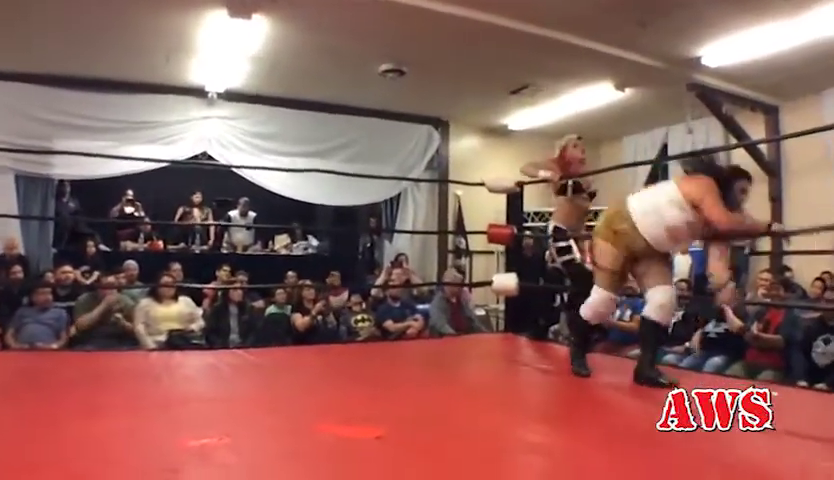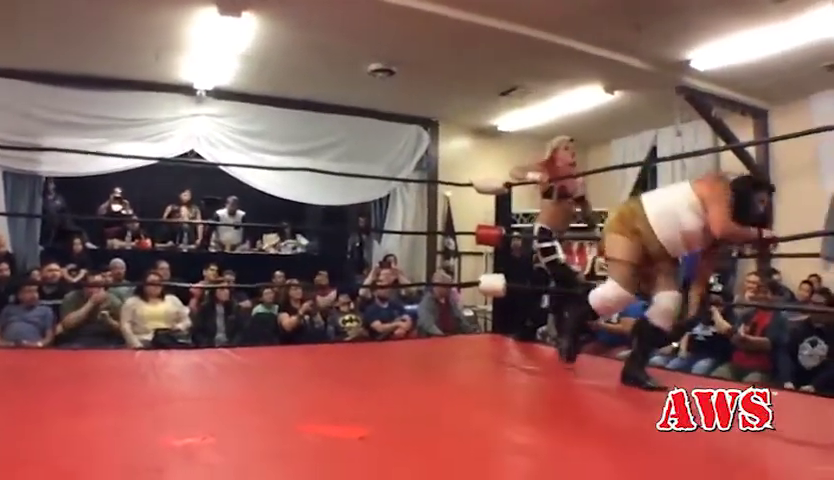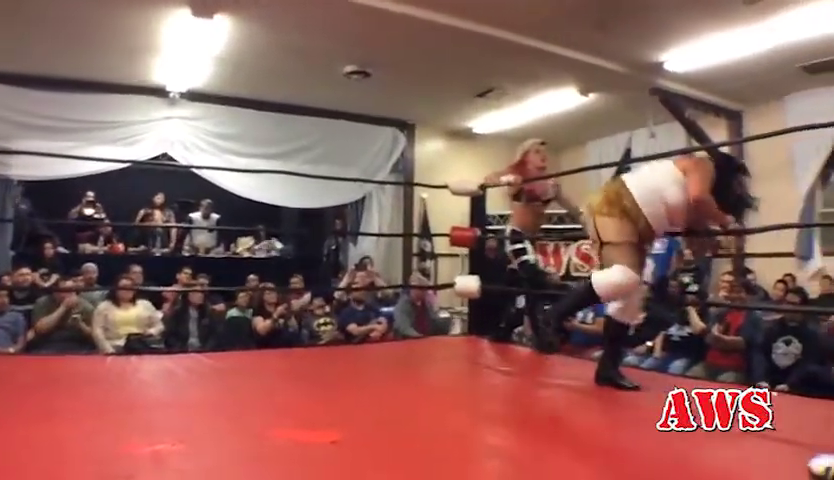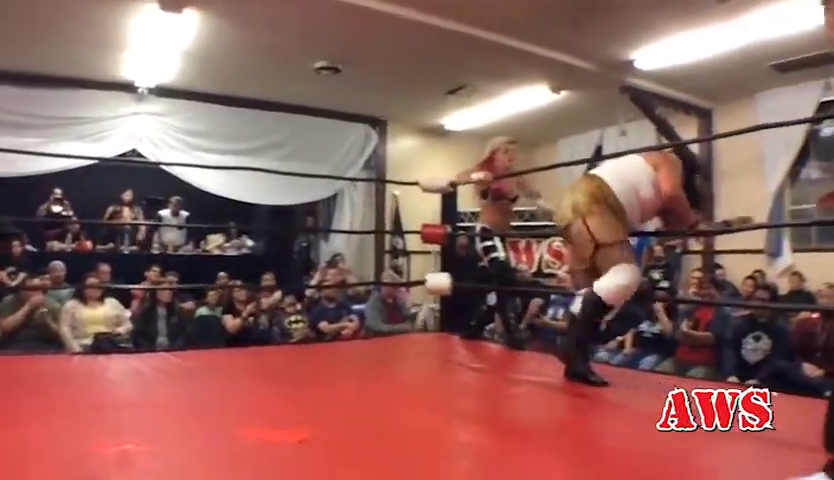
dt=0.2s
person 1, frame 1
left shoulder: (713, 222)
right shoulder: (704, 185)
left elbow: (717, 255)
right elbow: (726, 222)
left wrist: (725, 285)
right wrist: (767, 227)
left hip: (649, 247)
right hip: (619, 227)
left knee: (664, 298)
right knee: (604, 298)
left ankle: (646, 366)
person 1, frame 2
left shoulder: (718, 229)
right shoulder: (721, 189)
left elbow: (703, 271)
right elbow: (722, 229)
left wrist: (692, 312)
right wrist: (757, 234)
right hip: (630, 224)
left knee: (668, 303)
right knee: (619, 291)
left ankle: (634, 369)
right ankle: (573, 329)
person 1, frame 3
left shoulder: (693, 209)
right shoulder: (704, 166)
left elbow: (698, 244)
right elbow: (698, 196)
right wrist: (723, 221)
left hip: (632, 224)
right hip: (611, 207)
left knee: (629, 296)
right knee: (625, 277)
left ankle: (608, 367)
right ankle: (561, 311)
person 1, frame 4
left shoulder: (657, 198)
right shoulder: (669, 161)
left elbow: (673, 221)
right elbow: (671, 191)
right wrist: (693, 221)
left hip: (575, 209)
right hip: (588, 206)
left knee: (589, 291)
right knee: (625, 275)
left ankle: (577, 363)
right ankle: (574, 338)
person 2, frame 1
left shoulder: (585, 177)
right shoulder: (559, 168)
right elbow: (526, 168)
right wrist: (544, 174)
left hip: (575, 235)
right hip: (560, 232)
right knee: (584, 285)
right ankle: (578, 354)
person 2, frame 2
left shoulder: (577, 182)
right shoulder: (547, 170)
left elbow: (586, 209)
right elbow: (515, 172)
right wrist: (533, 175)
left hip: (561, 237)
right hip: (545, 233)
right knee: (570, 285)
right ankle: (566, 339)
person 2, frame 3
left shoulder: (550, 183)
right shoulder: (517, 173)
left elbow: (567, 204)
right elbow: (489, 179)
left wrist: (583, 223)
right wrist: (506, 179)
left hip: (534, 238)
right hip: (516, 235)
right knee: (537, 282)
right ankle: (542, 338)
person 2, frame 4
left shoulder: (516, 179)
right shoulder: (484, 171)
left elbow: (532, 193)
right elbow: (459, 178)
left wrist: (542, 202)
right wrist: (477, 177)
left hip: (503, 235)
right hip: (486, 232)
left knee: (490, 284)
right knee: (506, 278)
right ankle: (512, 333)
